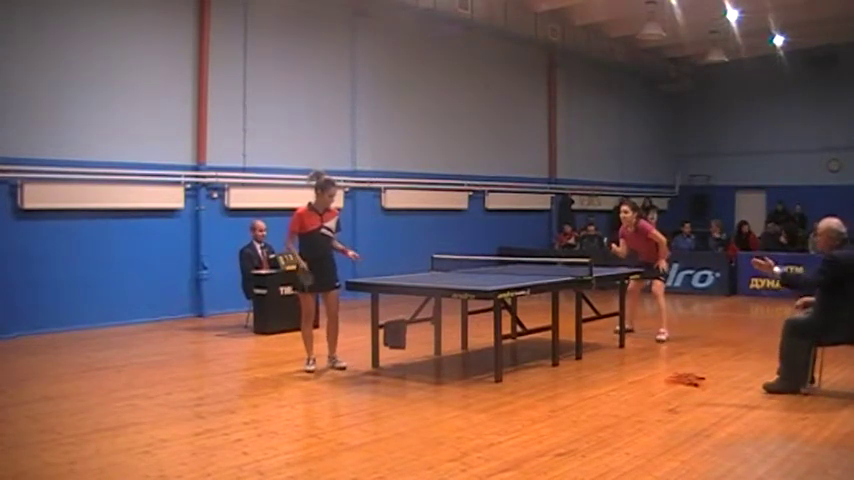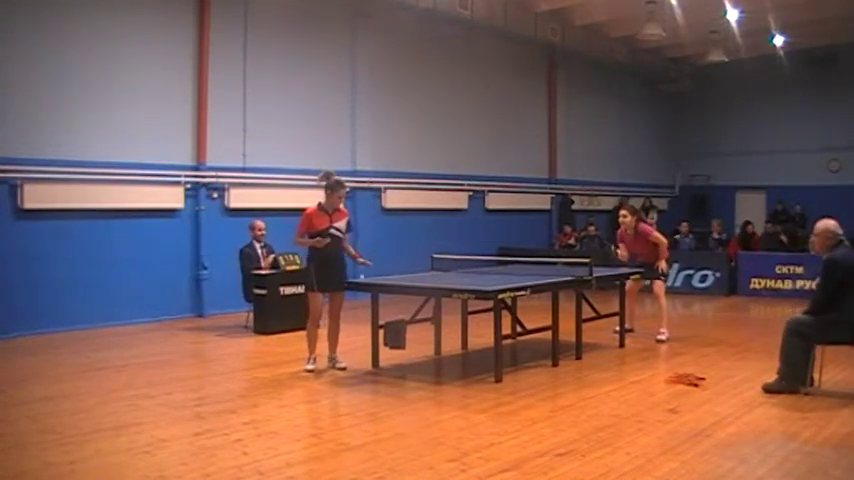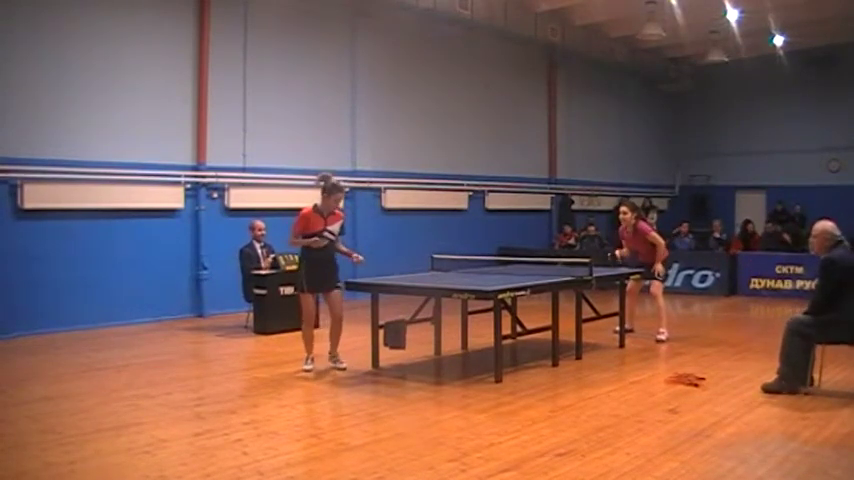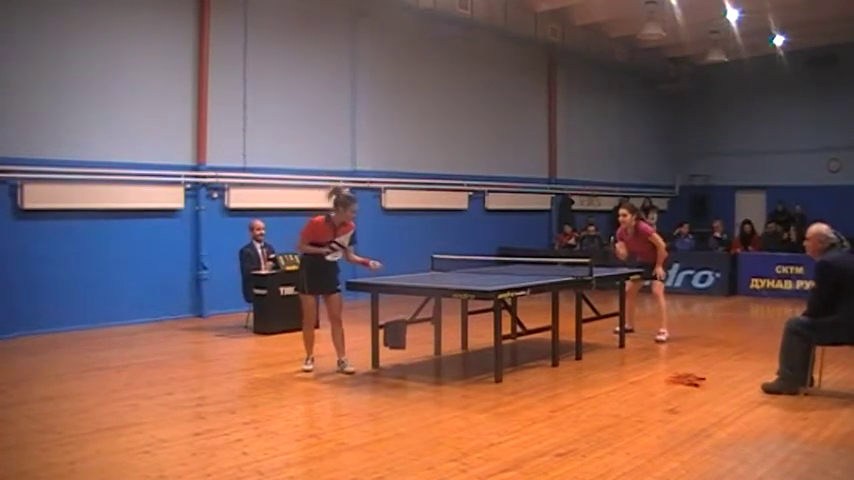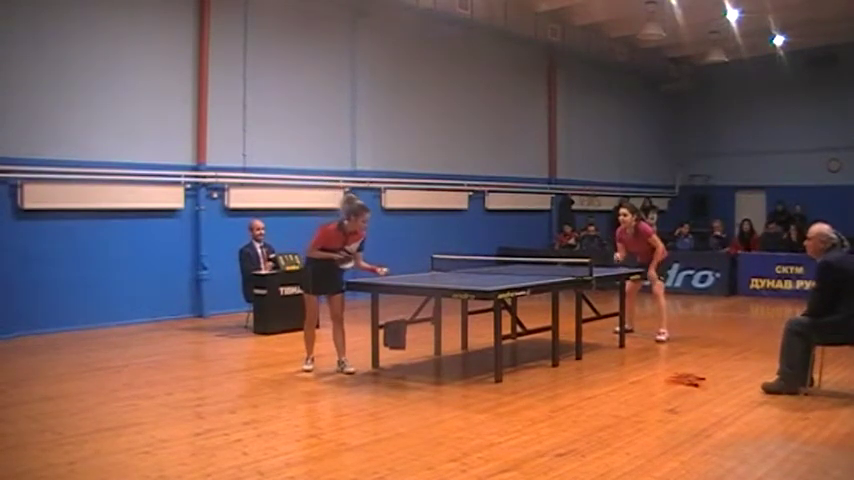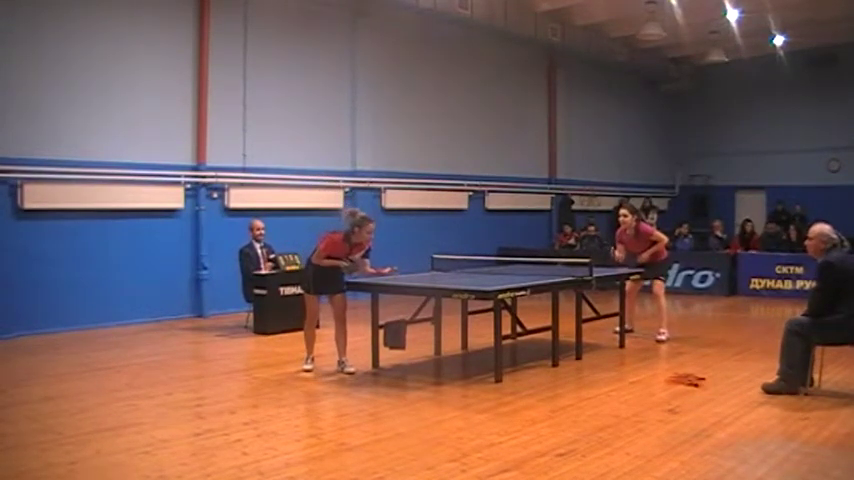
dt=0.5s
person 1, frame 1
left shoulder: (334, 214)
right shoulder: (301, 214)
right elbow: (289, 242)
left wrist: (346, 250)
right wrist: (299, 259)
left hip: (329, 268)
right hip: (308, 269)
left knee: (333, 315)
right knee: (308, 316)
left ankle: (332, 356)
right ankle: (310, 358)
person 1, frame 2
left shoulder: (344, 214)
right shoulder: (311, 214)
right elbow: (298, 239)
left wrist: (356, 257)
right wrist: (313, 242)
left hip: (338, 267)
right hip: (317, 268)
left knee: (335, 316)
right knee: (315, 316)
left ankle: (333, 356)
right ankle: (311, 357)
person 1, frame 3
left shoulder: (339, 217)
right shoulder: (306, 215)
right elbow: (293, 241)
left wrist: (351, 254)
right wrist: (310, 241)
left hip: (330, 270)
right hip: (309, 270)
left knee: (338, 315)
right knee: (309, 319)
left ankle: (333, 354)
right ankle: (309, 357)
person 1, frame 4
left shoulder: (349, 227)
right shoulder: (316, 223)
left elbow: (349, 255)
right elbow: (300, 246)
left wrist: (367, 262)
right wrist: (321, 250)
left hip: (331, 274)
right hip: (310, 273)
left knee: (336, 318)
right knee: (310, 319)
left ankle: (342, 360)
right ankle: (309, 357)
person 1, frame 5
left shoulder: (360, 235)
right shoulder: (328, 230)
left elbow: (357, 262)
right elbow: (310, 252)
left wrist: (375, 269)
right wrist: (333, 255)
left hip: (335, 274)
right hip: (315, 274)
left knee: (338, 318)
right knee: (311, 319)
left ankle: (342, 360)
right ankle: (309, 357)
person 1, frame 6
left shoulder: (365, 245)
right shoulder: (334, 239)
left elbow: (365, 268)
right elbow: (315, 259)
left wrist: (382, 271)
right wrist: (338, 262)
left hip: (336, 276)
right hip: (316, 275)
left knee: (341, 318)
right knee: (312, 319)
left ankle: (342, 361)
right ankle: (309, 357)
person 2, frame 1
left shoulder: (837, 258)
left elbow: (811, 281)
left wrist: (776, 271)
right wrist: (815, 300)
left knee: (793, 325)
right knee: (802, 320)
left ankle: (789, 380)
right ankle: (801, 376)
person 2, frame 2
left shoulder: (834, 260)
left elbow: (824, 297)
left wrist: (806, 314)
right wrist: (808, 313)
left knee: (795, 325)
right knee: (803, 323)
left ankle: (789, 380)
right ankle: (800, 377)
person 2, frame 3
left shoulder: (831, 260)
left elbow: (821, 298)
left wrist: (806, 314)
right wrist: (809, 314)
left knee: (796, 325)
right knee: (804, 325)
left ankle: (788, 380)
right ankle: (800, 377)
person 2, frame 4
left shoulder: (826, 262)
left elbow: (818, 303)
left wrist: (805, 316)
right wrist: (807, 316)
left knee: (795, 326)
right knee: (803, 325)
left ankle: (788, 381)
right ankle: (801, 377)
person 2, frame 5
left shoulder: (828, 263)
left elbow: (818, 304)
left wrist: (804, 316)
right wrist: (807, 316)
left knee: (795, 326)
right knee: (803, 324)
left ankle: (788, 381)
right ankle: (801, 376)
person 2, frame 6
left shoulder: (828, 263)
left elbow: (819, 304)
left wrist: (805, 315)
right wrist: (807, 315)
left knee: (795, 326)
right knee: (803, 324)
left ankle: (788, 381)
right ankle: (801, 377)
person 3, frame 1
left shoulder: (642, 226)
right shoulder: (623, 230)
left elbow: (662, 241)
right elbow: (623, 253)
left wrist: (661, 259)
right wrist: (615, 249)
left hip: (659, 261)
right hip: (645, 261)
left knee: (657, 291)
right knee: (632, 290)
left ankle: (663, 329)
right ankle: (629, 324)
person 3, frame 2
left shoulder: (642, 229)
right shoulder: (621, 233)
left elbow: (663, 242)
right elbow: (626, 256)
left wrist: (661, 260)
right wrist: (620, 254)
left hip: (657, 262)
right hip: (642, 262)
left knee: (658, 292)
right knee: (629, 290)
left ankle: (664, 330)
right ankle: (628, 324)
person 3, frame 3
left shoulder: (641, 227)
right shoulder: (623, 230)
left elbow: (661, 243)
right elbow: (628, 251)
left wrist: (658, 262)
right wrist: (620, 253)
left hip: (657, 261)
right hip: (643, 261)
left knee: (655, 291)
right knee: (630, 290)
left ankle: (663, 330)
right ankle: (629, 325)
person 3, frame 4
left shoulder: (643, 228)
right shoulder: (621, 232)
left elbow: (661, 245)
right elbow: (623, 255)
left wrist: (659, 266)
right wrist: (616, 249)
left hip: (657, 262)
right hip: (642, 262)
left knee: (657, 292)
right knee: (629, 291)
left ankle: (663, 330)
right ankle: (628, 325)
person 3, frame 5
left shoulder: (643, 229)
right shoulder: (620, 232)
left elbow: (659, 247)
right elbow: (622, 252)
left wrist: (652, 268)
right wrist: (618, 256)
left hip: (657, 261)
right hip: (642, 262)
left knee: (657, 291)
right knee: (629, 291)
left ankle: (663, 330)
right ankle: (628, 325)
person 3, frame 6
left shoulder: (643, 229)
right shoulder: (620, 233)
left elbow: (664, 240)
right elbow: (622, 255)
left wrist: (648, 253)
right wrist: (617, 255)
left hip: (658, 261)
right hip: (642, 262)
left knee: (658, 292)
right knee: (629, 291)
left ankle: (664, 330)
right ankle: (628, 325)
